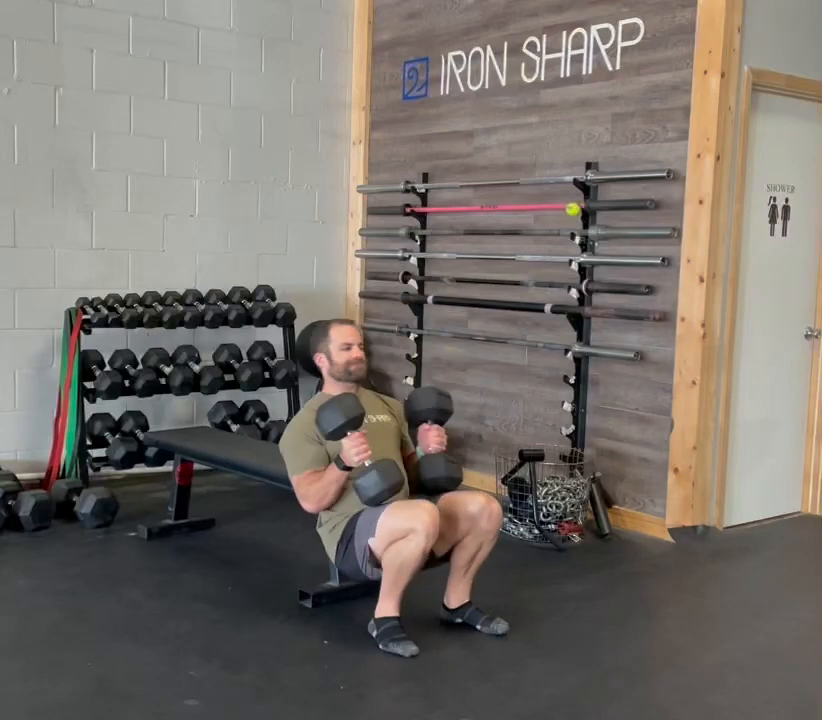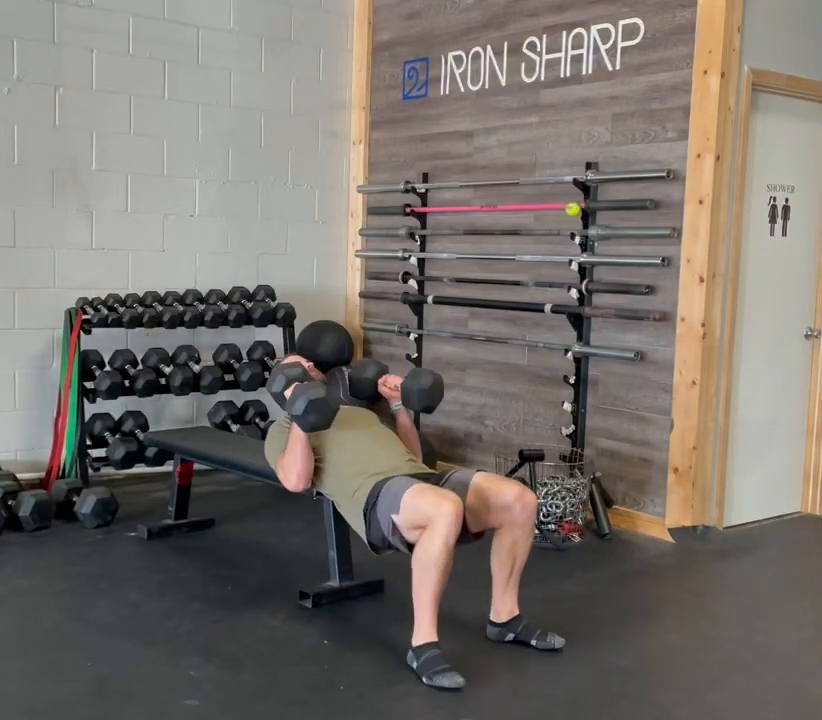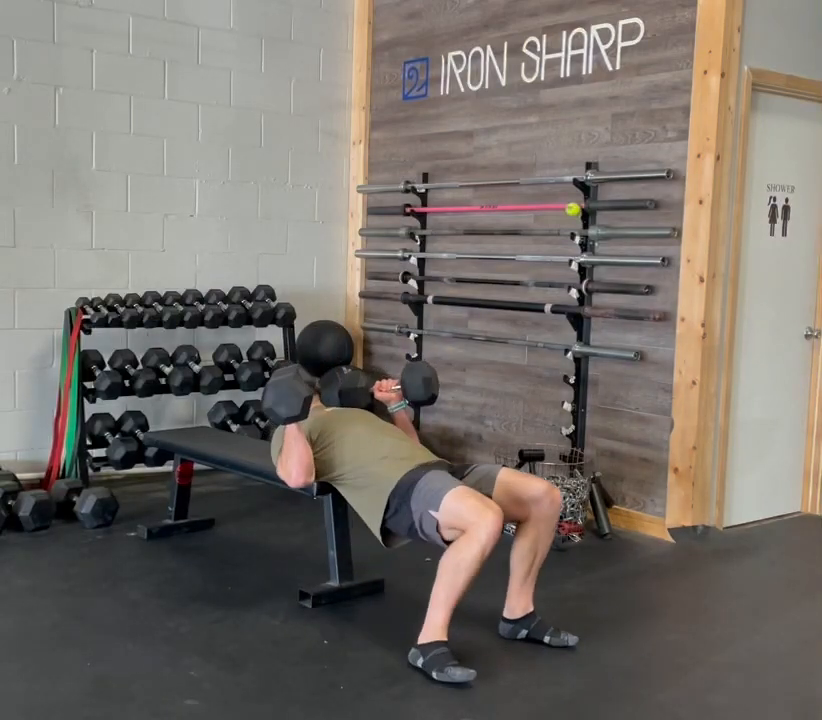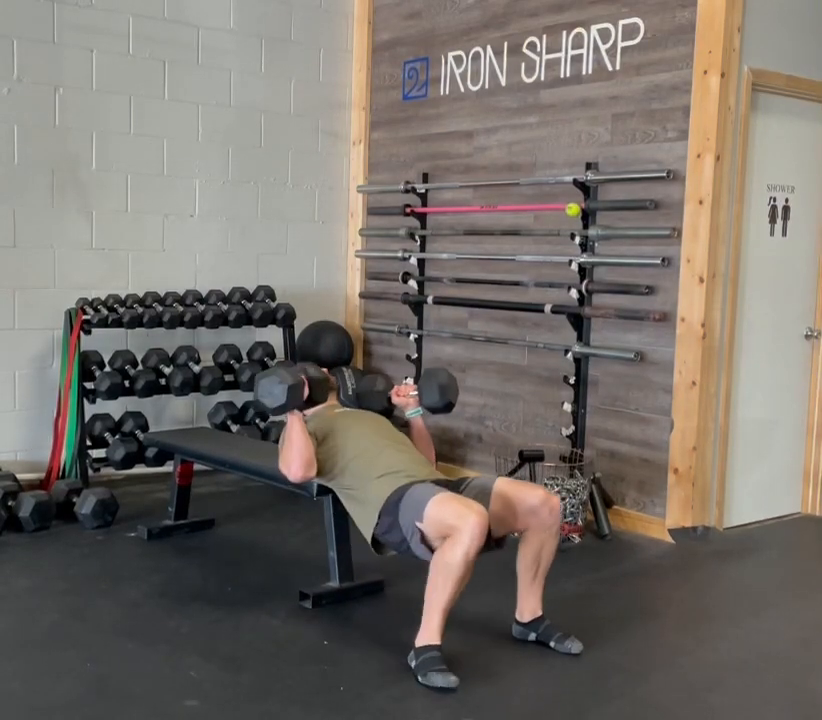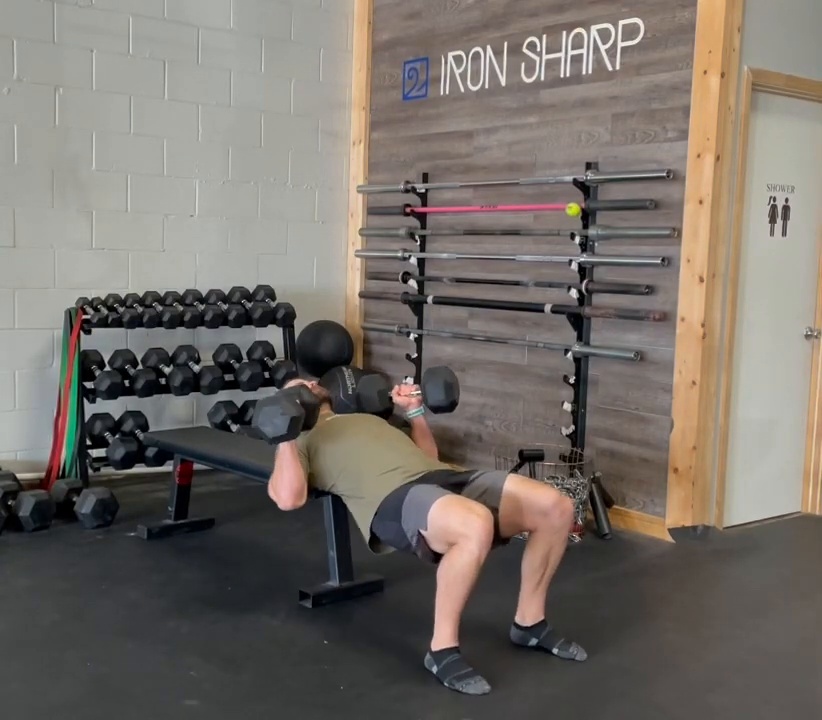
dt=1s
person 1, frame 1
left shoulder: (387, 405)
right shoulder: (306, 424)
right elbow: (311, 501)
left wrist: (426, 451)
right wrist: (344, 463)
left hip: (402, 522)
right hip: (351, 533)
left knee: (485, 509)
right knee: (424, 517)
left ankle: (457, 603)
right ankle: (385, 617)
person 1, frame 2
left shoulder: (359, 411)
right shoulder: (285, 428)
right elbow: (297, 481)
left wrist: (398, 403)
left hip: (422, 477)
right hip: (377, 495)
left knee: (519, 501)
right knee: (446, 510)
left ankle: (504, 617)
right ankle: (423, 643)
person 1, frame 3
left shoulder: (353, 414)
right shoulder: (290, 432)
right elbow: (299, 477)
left wrist: (396, 404)
left hip: (435, 469)
right hip: (399, 486)
left knee: (545, 498)
right knee: (486, 520)
left ankle: (518, 614)
right ankle: (430, 641)
person 1, frame 4
left shoulder: (371, 417)
right shoulder: (303, 427)
right elbow: (298, 471)
left wrist: (413, 410)
right wrist: (293, 407)
left hip: (439, 484)
right hip: (393, 501)
left knee: (544, 505)
right knee: (472, 522)
left ankle: (529, 617)
right ankle: (427, 645)
person 1, frame 5
left shoulder: (368, 419)
right shoulder: (299, 441)
right elbow: (289, 499)
left wrist: (414, 410)
left hip: (444, 478)
right hip: (395, 496)
left knee: (555, 507)
right knee: (476, 527)
left ankle: (529, 622)
right ankle: (442, 649)
